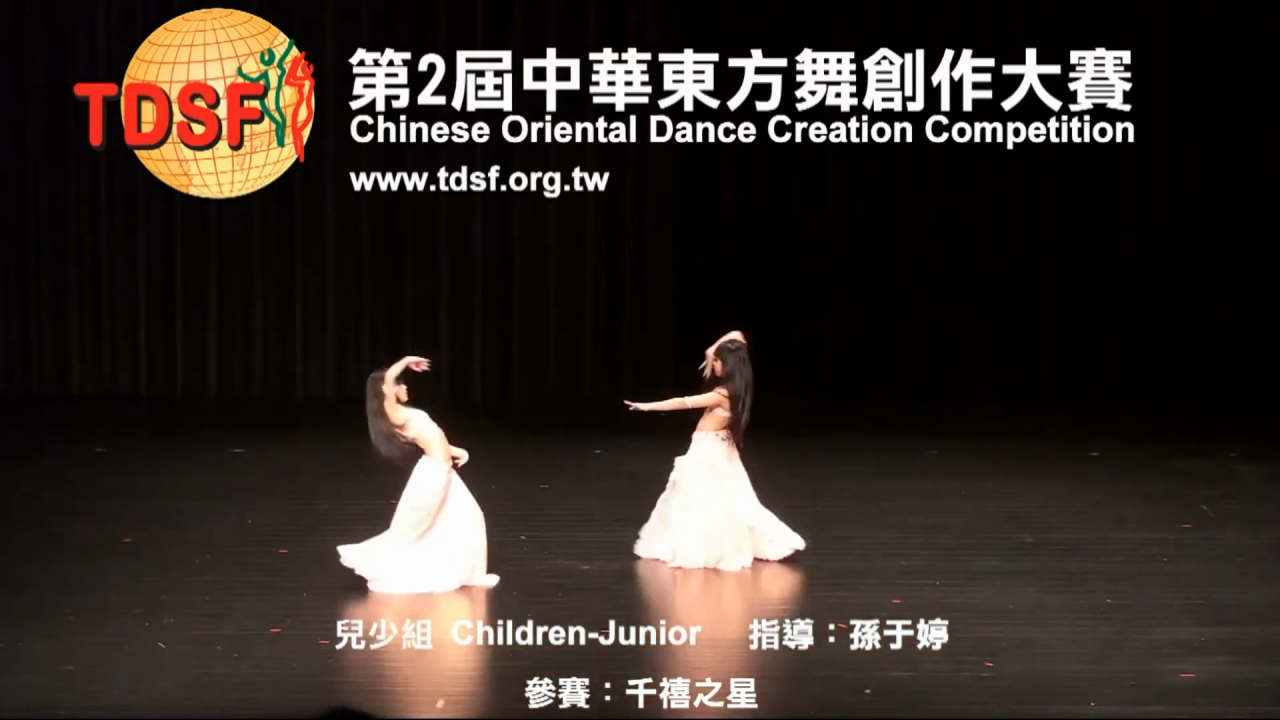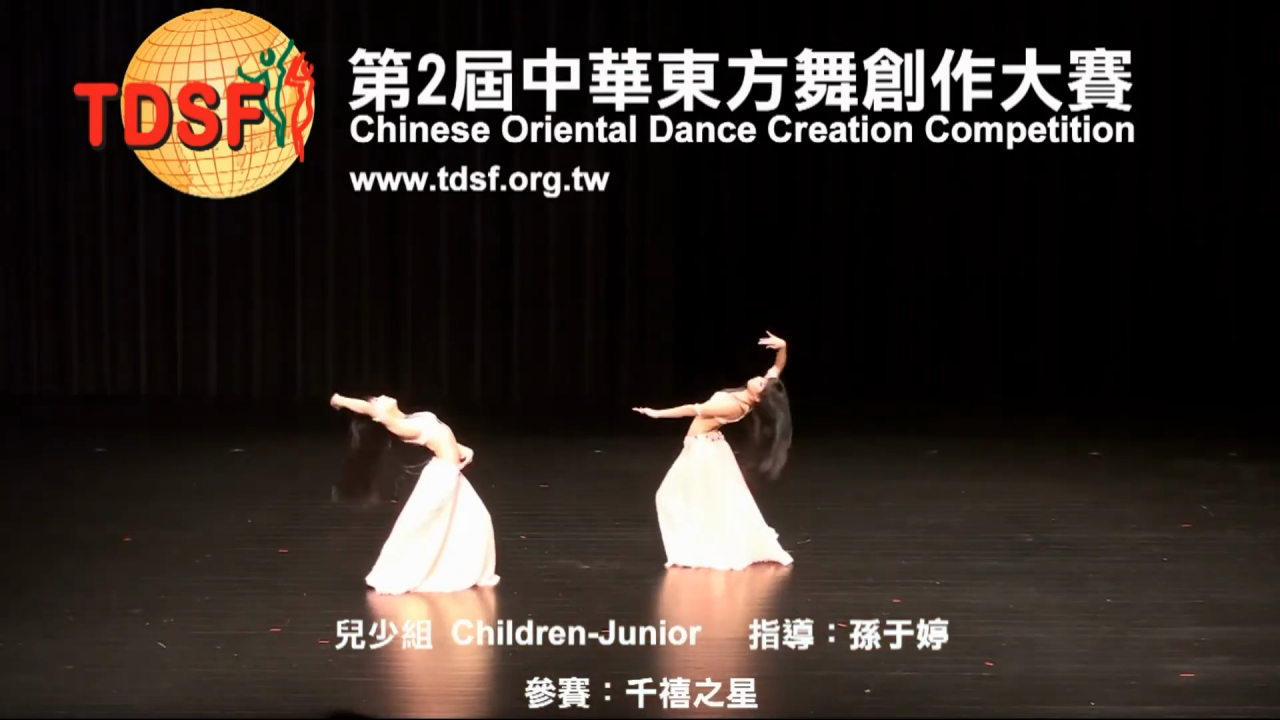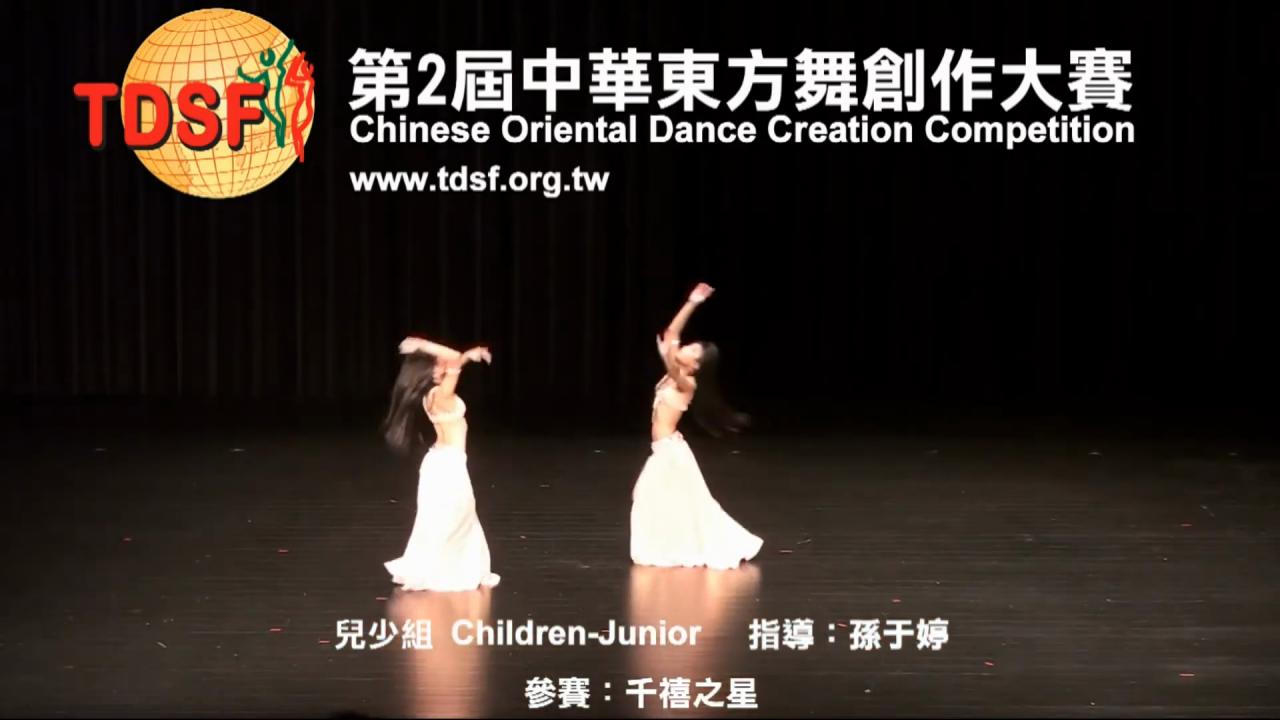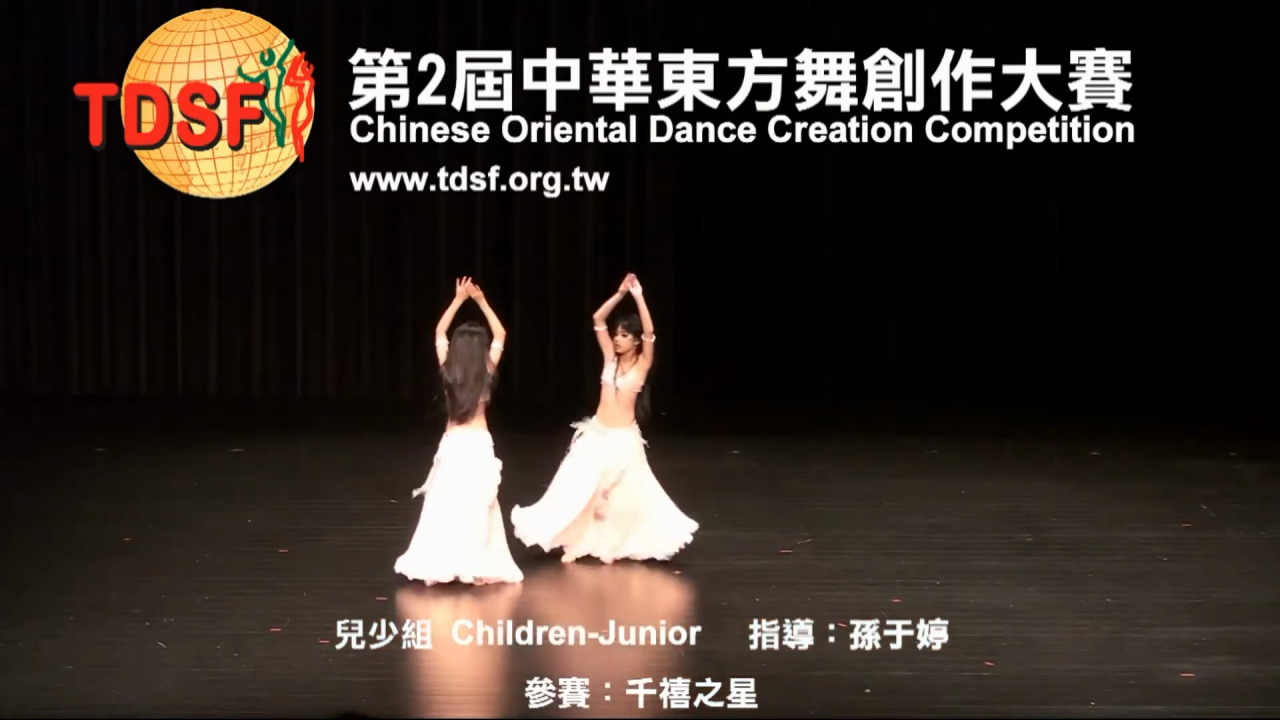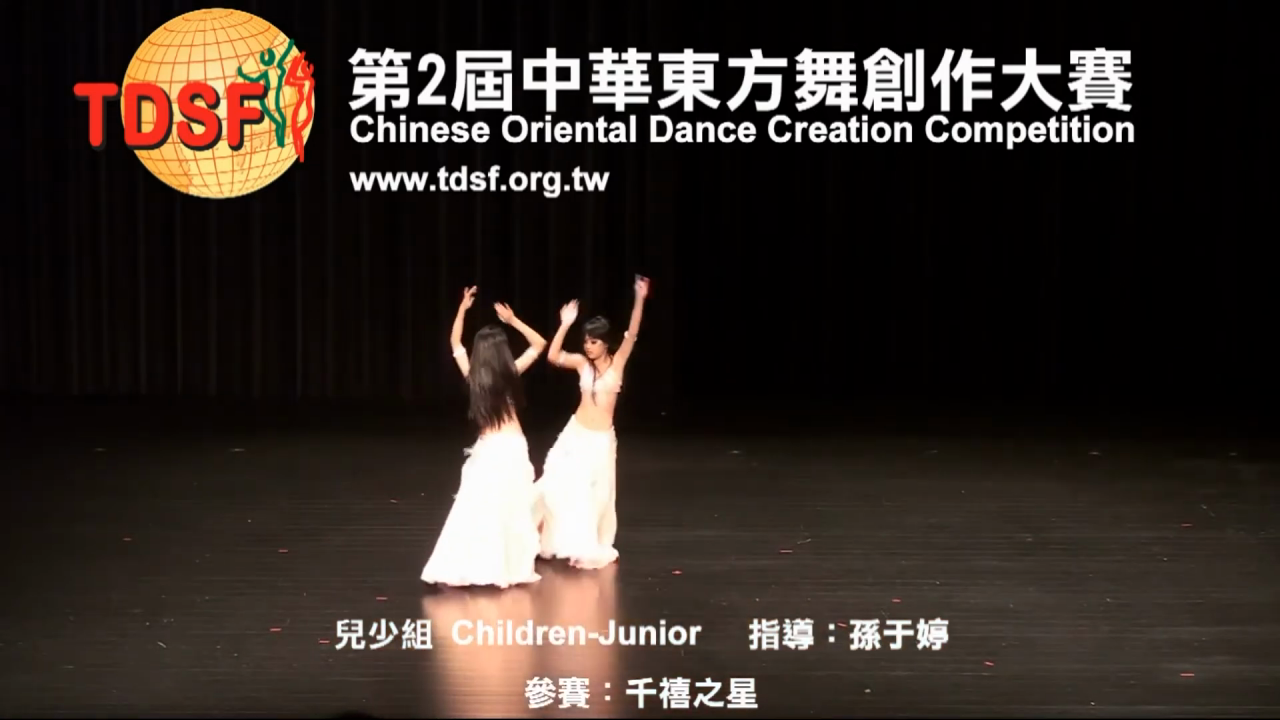
dt=0.4s
person 1, frame 1
left shoulder: (722, 394)
right shoulder: (740, 385)
left elbow: (685, 403)
right elbow: (736, 337)
left wrist: (649, 406)
right wrist: (715, 349)
left hip: (707, 447)
right hip: (721, 445)
left knee: (699, 501)
right knee: (732, 497)
left ankle: (700, 554)
person 1, frame 2
left shoulder: (736, 407)
right shoulder: (745, 397)
left elbow: (694, 409)
right elbow: (778, 367)
left wrist: (657, 413)
right wrist: (782, 347)
left hip: (700, 450)
right hip: (705, 448)
person 1, frame 3
left shoulder: (688, 382)
right shoulder: (674, 374)
left elbow: (677, 376)
right elbow: (672, 332)
left wrist: (667, 356)
right wrist: (691, 303)
left hip: (669, 449)
right hip: (663, 449)
left knee: (683, 503)
person 1, frame 4
left shoulder: (642, 364)
right shoulder: (610, 357)
left elbow: (649, 332)
right elbow: (597, 320)
left wrist: (638, 297)
right wrist: (619, 294)
left hip: (624, 438)
right hip: (595, 433)
left knee: (625, 496)
right knee: (577, 485)
right ankle: (576, 544)
person 1, frame 5
left shoulder: (618, 363)
right shoulder: (583, 363)
left elbow: (631, 334)
right elbow: (554, 355)
left wrist: (640, 299)
right wrist: (566, 325)
left hip: (601, 440)
right hip: (574, 433)
left knee: (598, 495)
right knee: (560, 487)
left ankle: (586, 547)
person 2, frame 1
left shoulder: (401, 415)
right shoulder: (391, 413)
right elbow: (387, 379)
left wrist: (454, 451)
right wrist: (405, 361)
left hip: (442, 471)
right hip: (433, 472)
left knee: (468, 518)
right knee: (412, 525)
left ankle: (464, 572)
right ankle: (382, 573)
person 2, frame 2
left shoulder: (409, 421)
right shoulder: (396, 426)
left elbow: (440, 433)
right elbow: (369, 408)
left wrist: (461, 449)
right wrist: (342, 401)
left hip: (449, 473)
right hip: (442, 475)
left knee: (475, 520)
right knee: (417, 527)
left ankle: (469, 573)
right ankle: (392, 578)
person 2, frame 3
left shoulder: (428, 393)
right shoulder: (440, 395)
left elbow: (449, 360)
right elbow: (453, 359)
left wrist: (472, 353)
right wrist: (423, 345)
left hip: (438, 461)
right hip: (448, 462)
left knee: (463, 518)
right knee: (446, 521)
left ankle: (459, 573)
right ankle: (415, 571)
person 2, frame 4
left shoulder: (448, 370)
right shoulder: (486, 373)
left elbow: (440, 332)
right elbow: (501, 335)
left wrist: (458, 300)
right wrist: (482, 302)
left hip: (452, 444)
right hip: (477, 445)
left knee: (445, 507)
right knee: (479, 508)
left ankle: (440, 567)
right ankle: (479, 566)
person 2, frame 5
left shoulder: (473, 376)
right shoulder: (509, 373)
left elbow: (455, 342)
right elbow: (539, 343)
left wrist: (462, 309)
right wrist: (513, 320)
left hip: (488, 451)
right hip: (515, 450)
left knee: (471, 511)
right knee: (512, 512)
left ankle: (460, 569)
right ankle: (509, 570)
